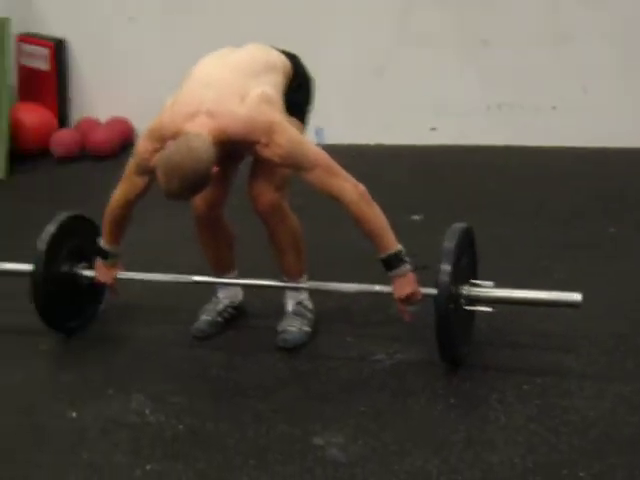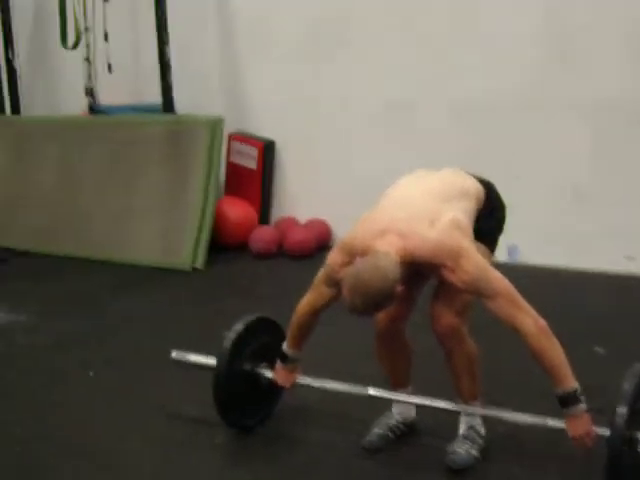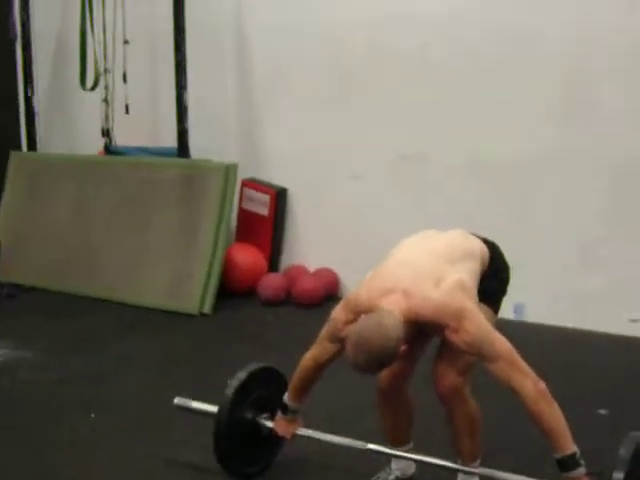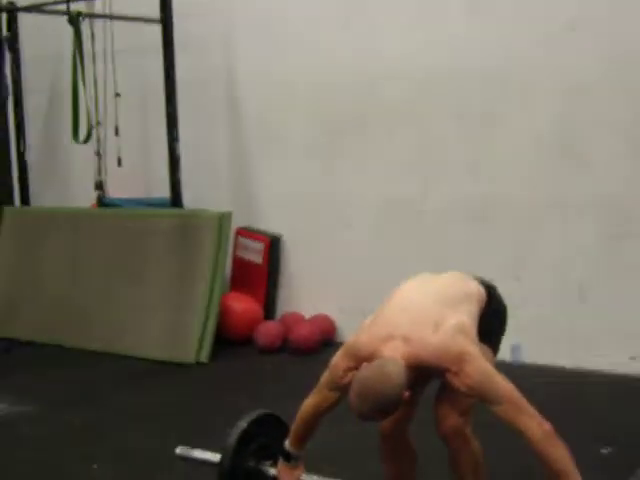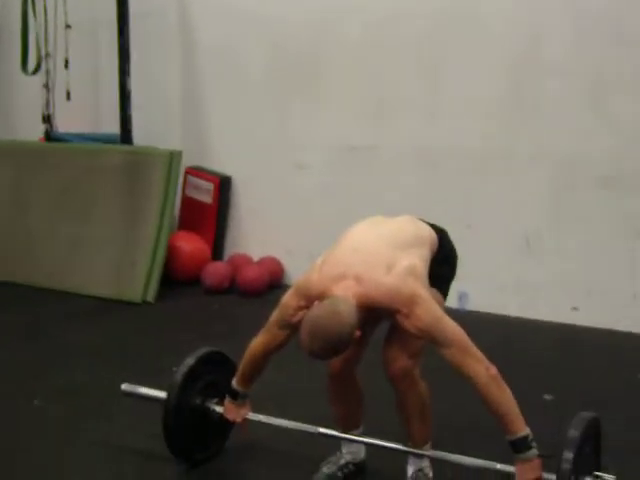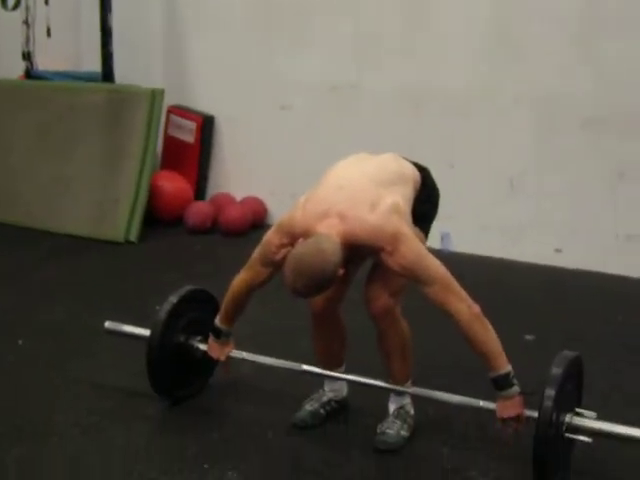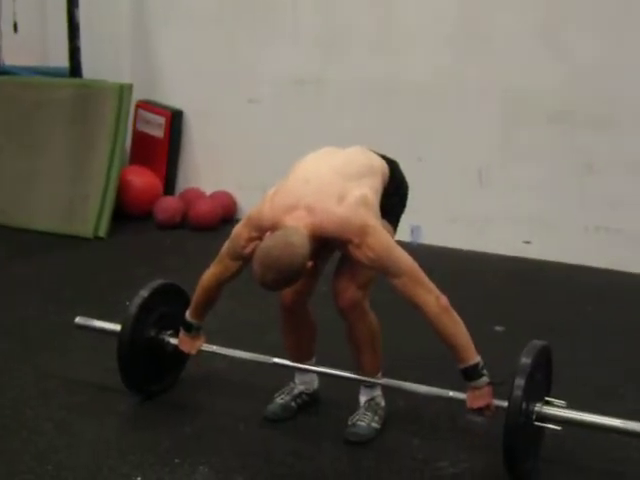
dt=0.3s
person 1, frame 1
left shoulder: (265, 131)
right shoulder: (159, 137)
left elbow: (350, 190)
right elbow: (124, 195)
left wrist: (397, 267)
right wrist: (106, 257)
left knee: (266, 199)
right knee: (204, 207)
left ankle: (299, 299)
right ankle: (228, 295)
person 1, frame 2
left shoulder: (453, 257)
right shoulder: (351, 251)
left elbow: (531, 323)
right elbow: (311, 303)
left wrist: (573, 404)
right wrist: (287, 360)
left knee: (447, 322)
right knee: (386, 323)
left ankle: (472, 422)
right ankle: (402, 411)
person 1, frame 3
left shoulder: (456, 319)
right shoulder: (356, 309)
left elbow: (533, 389)
right elbow: (315, 358)
right wrist: (289, 411)
left knee: (449, 382)
right knee: (389, 383)
person 1, frame 4
left shoulder: (460, 364)
right shoulder: (355, 354)
left elbow: (537, 428)
right elbow: (316, 402)
left knee: (451, 423)
right knee: (391, 428)
person 1, frame 5
left shoulder: (409, 304)
right shoulder: (306, 294)
left elbow: (483, 370)
right elbow: (264, 342)
left wrist: (524, 449)
right wrist: (237, 396)
left knee: (400, 364)
right knee: (339, 367)
right ankle: (351, 453)
person 1, frame 6
left shoulder: (392, 240)
right shoulder: (290, 231)
left elbow: (466, 309)
right elbow: (246, 280)
left wrist: (506, 385)
right wrist: (220, 333)
left knee: (381, 303)
right knee: (321, 306)
left ankle: (402, 403)
right ankle: (334, 390)
person 1, frame 7
left shoulder: (359, 233)
right shoulder: (258, 225)
left elbow: (434, 301)
right elbow: (215, 274)
left wrist: (475, 376)
right wrist: (191, 328)
left knee: (349, 296)
right knee: (291, 299)
left ankle: (372, 396)
right ankle: (304, 383)
